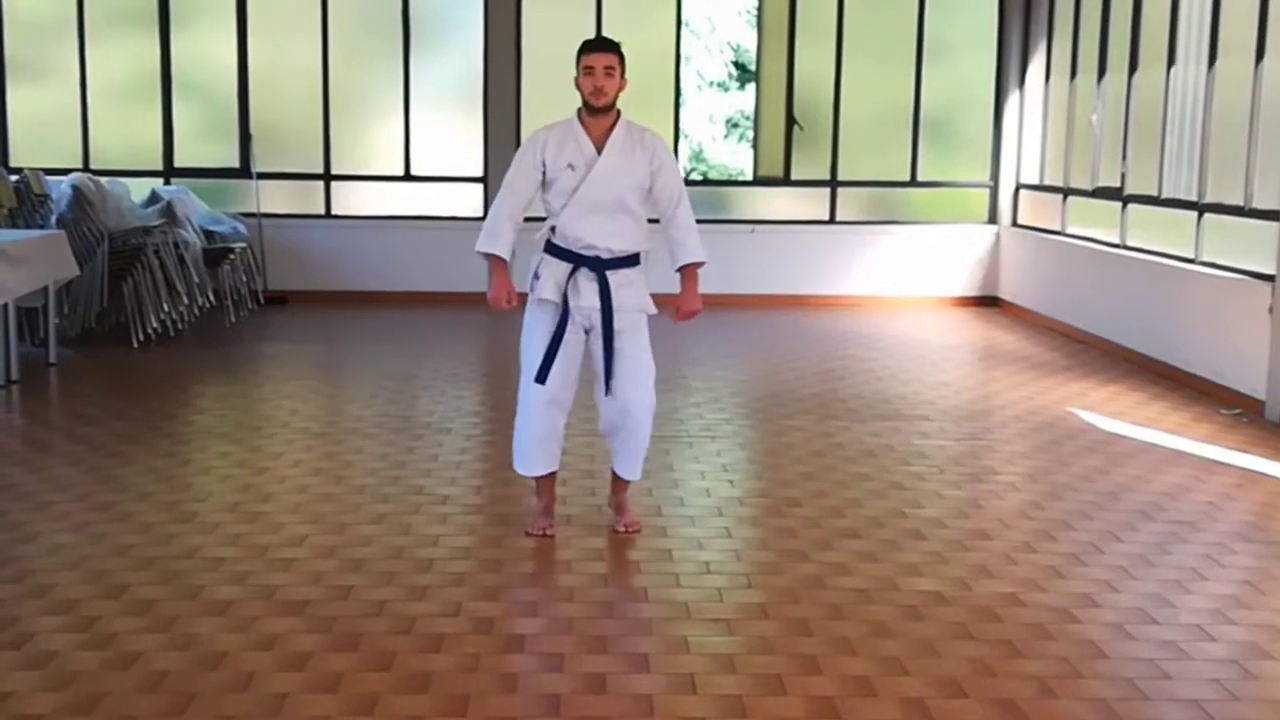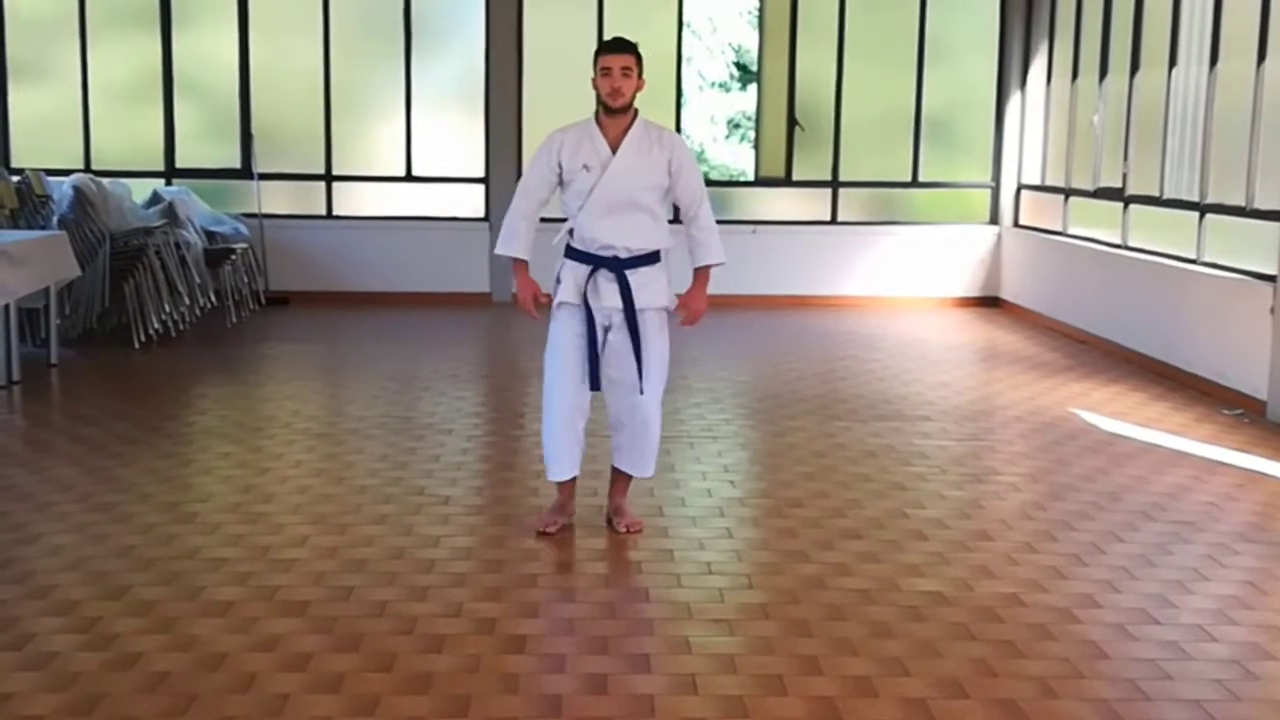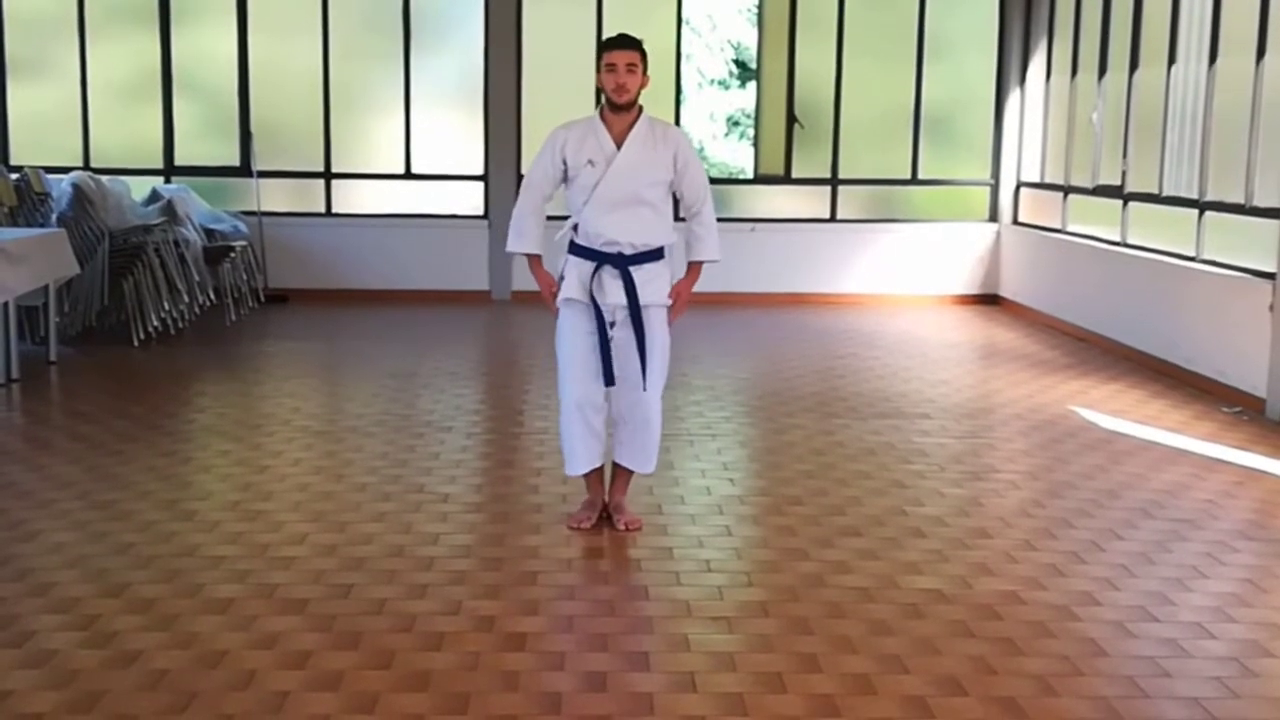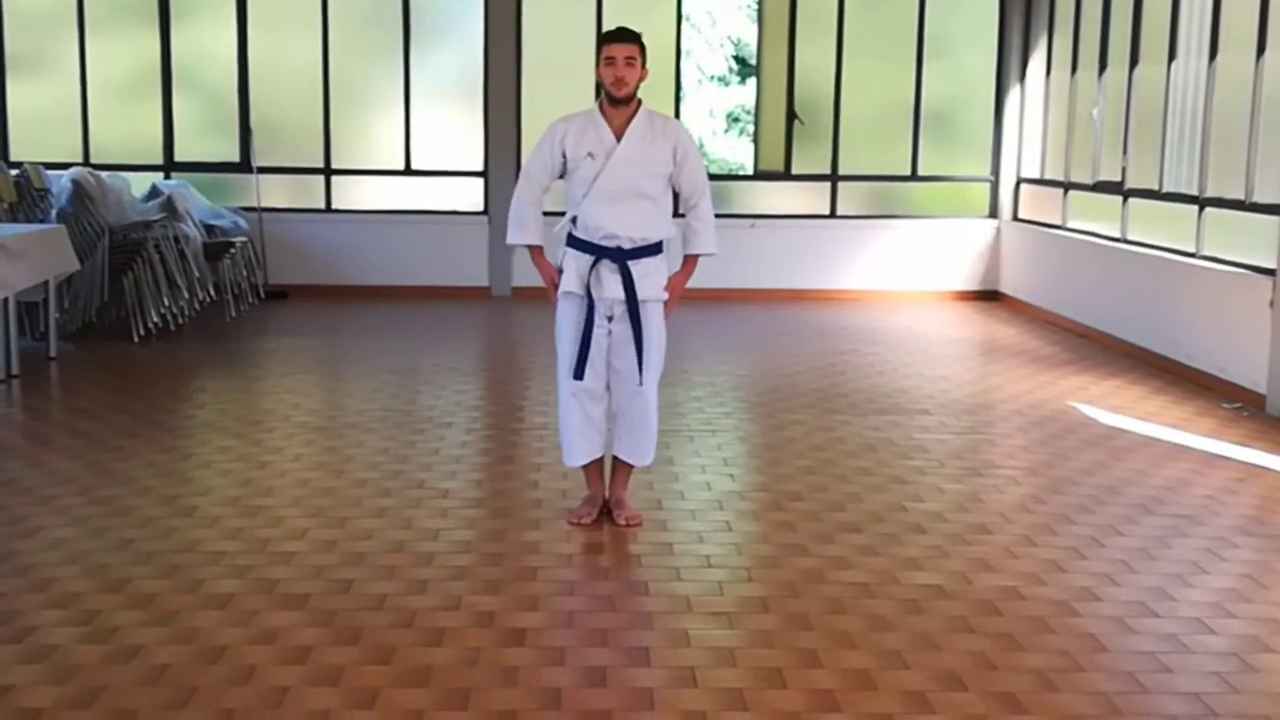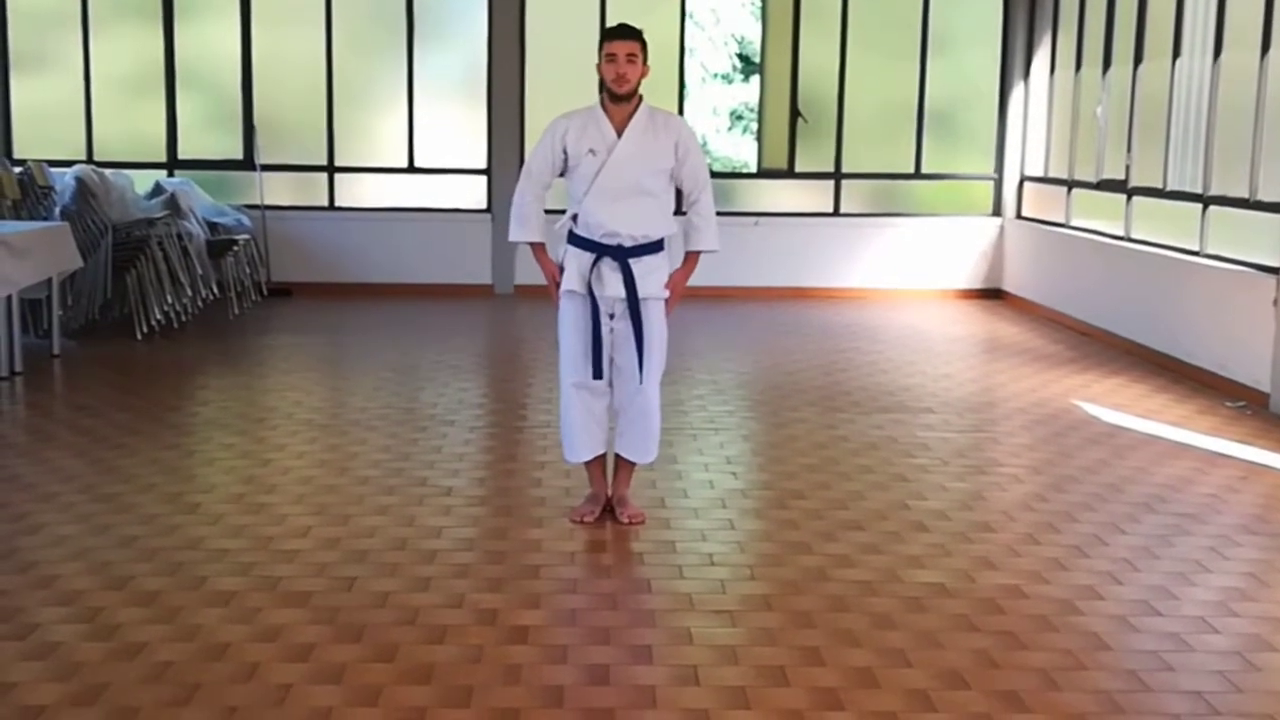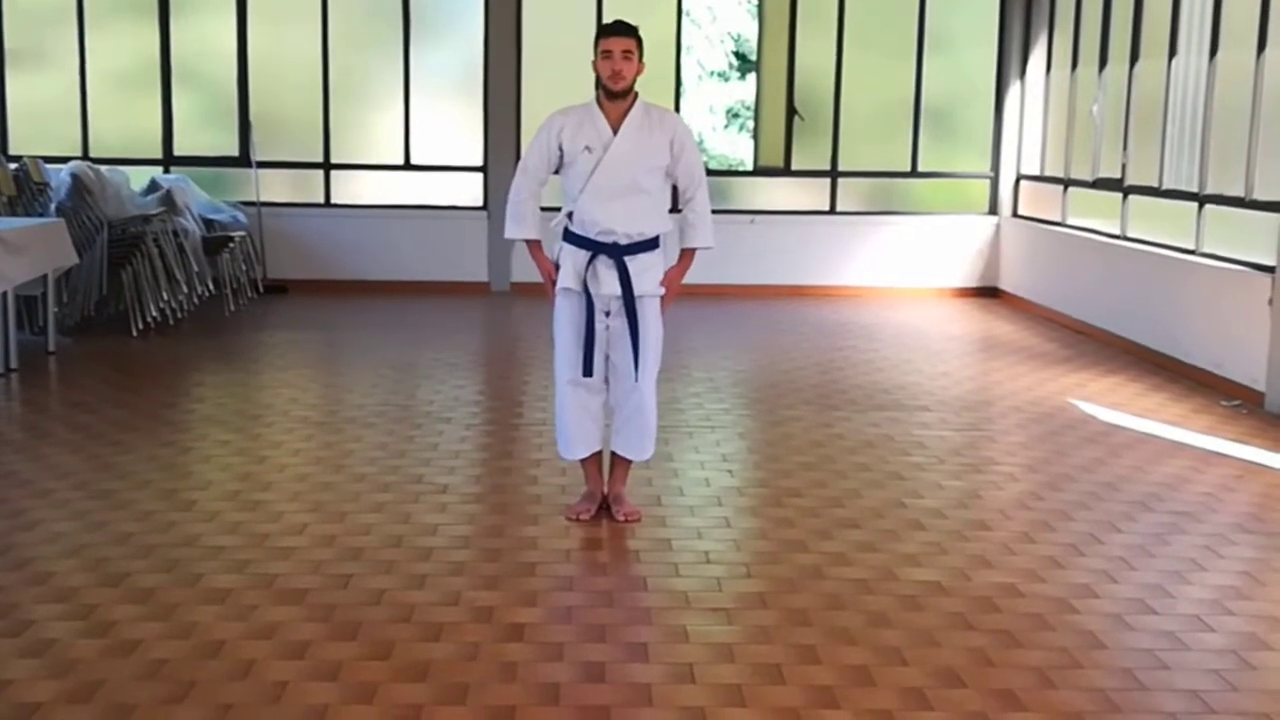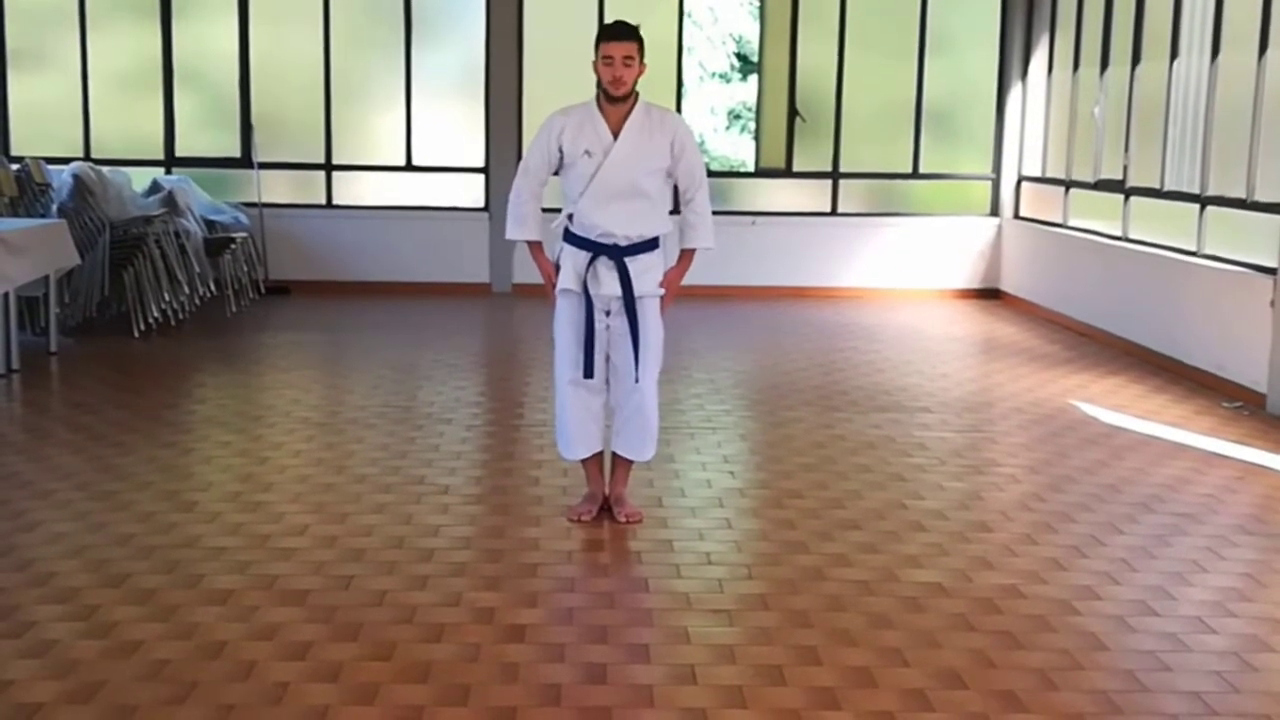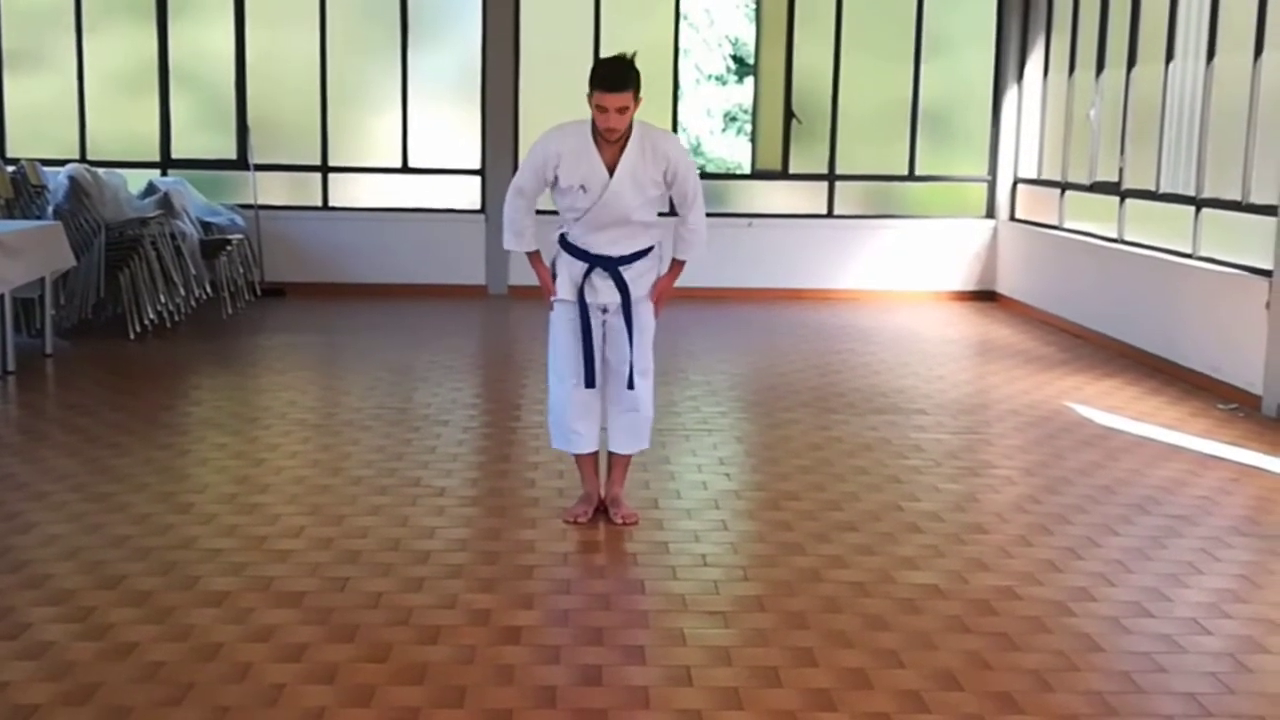
dt=0.3s
person 1, frame 1
left shoulder: (649, 147)
right shoulder: (545, 142)
left elbow: (677, 215)
right elbow: (508, 207)
left wrist: (690, 285)
right wrist: (498, 273)
left hip: (621, 283)
right hip: (558, 280)
left knee: (633, 399)
right knee: (542, 394)
left ankle: (620, 496)
right ankle: (545, 501)
person 1, frame 2
left shoulder: (668, 146)
right shoulder: (563, 143)
left elbow: (698, 214)
right elbow: (525, 207)
left wrist: (699, 286)
right wrist: (521, 275)
left hip: (642, 283)
right hip: (579, 280)
left knee: (639, 397)
right knee: (563, 394)
left ankle: (618, 499)
right ankle: (564, 497)
person 1, frame 3
left shoulder: (672, 142)
right shoulder: (567, 139)
left elbow: (700, 210)
right elbow: (530, 203)
left wrist: (690, 279)
right wrist: (538, 272)
left hip: (646, 280)
right hip: (583, 277)
left knee: (640, 393)
right knee: (580, 392)
left ankle: (618, 497)
right ankle: (594, 494)
person 1, frame 4
left shoulder: (671, 135)
right shoulder: (567, 132)
left elbow: (698, 202)
right elbow: (527, 194)
left wrist: (685, 272)
right wrist: (542, 263)
left hip: (644, 273)
right hip: (582, 271)
left knee: (638, 385)
right knee: (580, 383)
left ankle: (619, 492)
right ankle: (593, 491)
person 1, frame 5
left shoulder: (672, 131)
right shoulder: (567, 129)
left elbow: (700, 199)
right elbow: (529, 191)
left wrist: (686, 269)
right wrist: (544, 261)
left hip: (645, 270)
right hip: (583, 268)
left knee: (640, 382)
right knee: (582, 380)
left ankle: (622, 490)
right ankle: (596, 488)
person 1, frame 6
left shoulder: (668, 127)
right shoulder: (563, 125)
left elbow: (695, 195)
right elbow: (525, 188)
left wrist: (682, 266)
right wrist: (540, 258)
left hip: (641, 268)
right hip: (579, 266)
left knee: (636, 380)
right knee: (578, 377)
left ankle: (618, 487)
right ankle: (592, 486)
person 1, frame 7
left shoulder: (670, 128)
right shoulder: (563, 124)
left elbow: (696, 197)
right elbow: (525, 189)
left wrist: (681, 267)
right wrist: (541, 260)
left hip: (642, 268)
right hip: (579, 266)
left knee: (637, 381)
right knee: (578, 378)
left ankle: (619, 488)
right ankle: (593, 487)
person 1, frame 8
left shoulder: (666, 150)
right shoulder: (557, 145)
left elbow: (692, 211)
right elbow: (518, 200)
left wrist: (671, 276)
right wrist: (539, 267)
left hip: (637, 275)
right hip: (574, 274)
left knee: (632, 380)
right knee: (573, 379)
left ankle: (615, 489)
right ankle: (589, 488)
